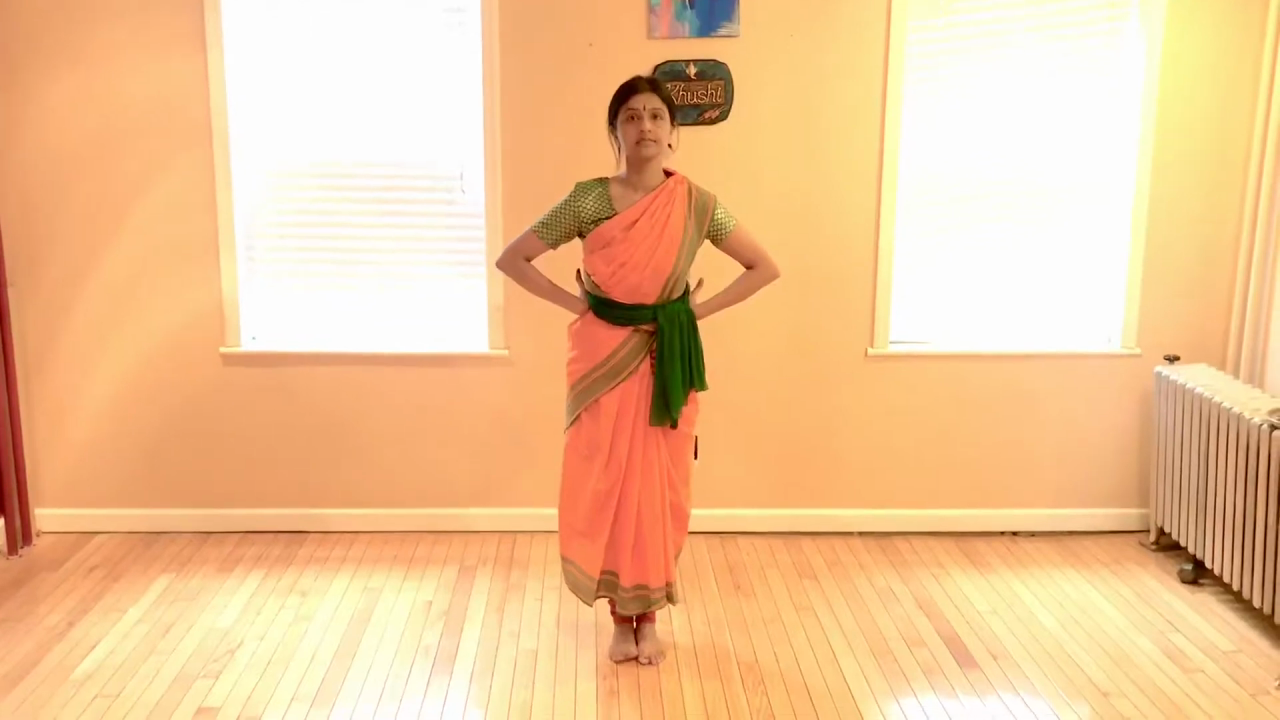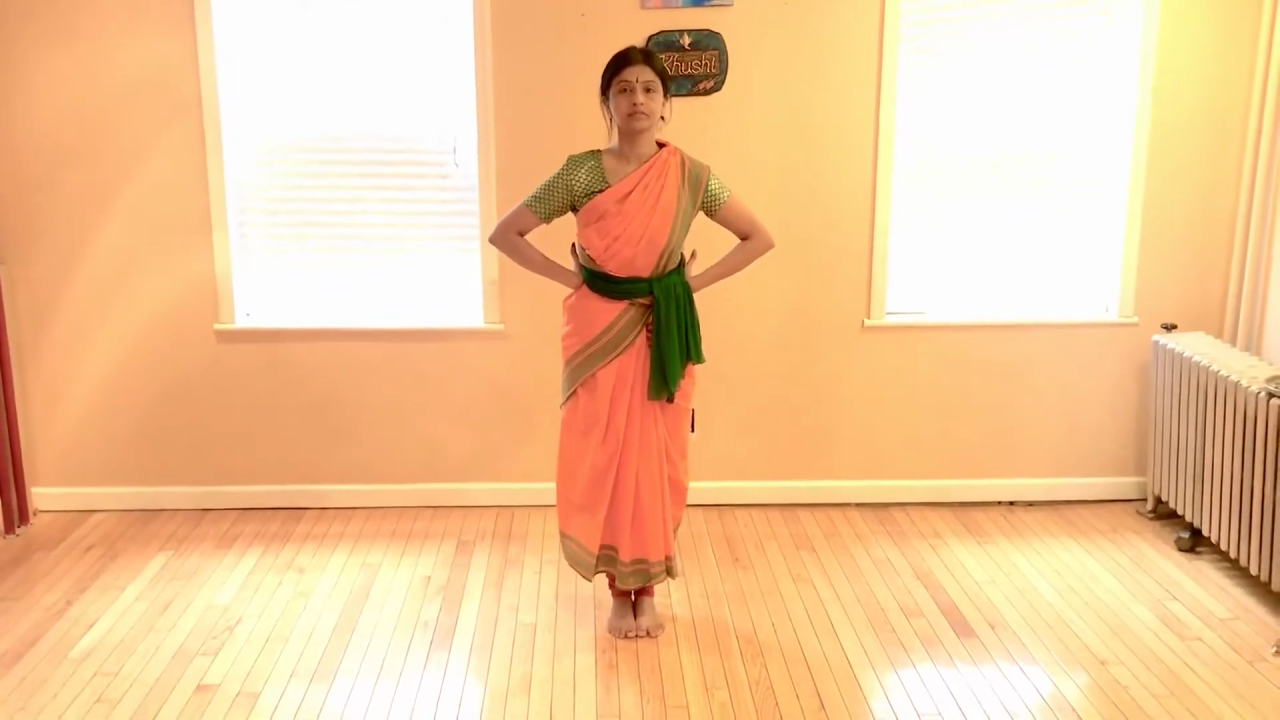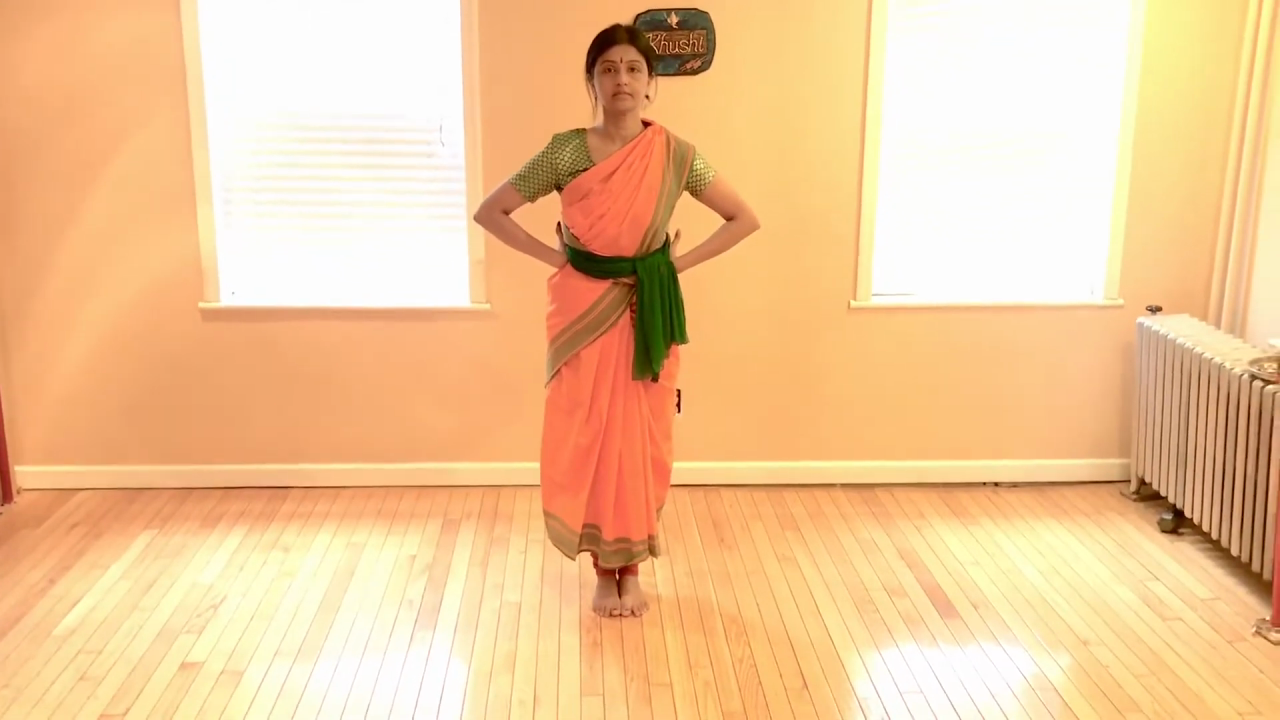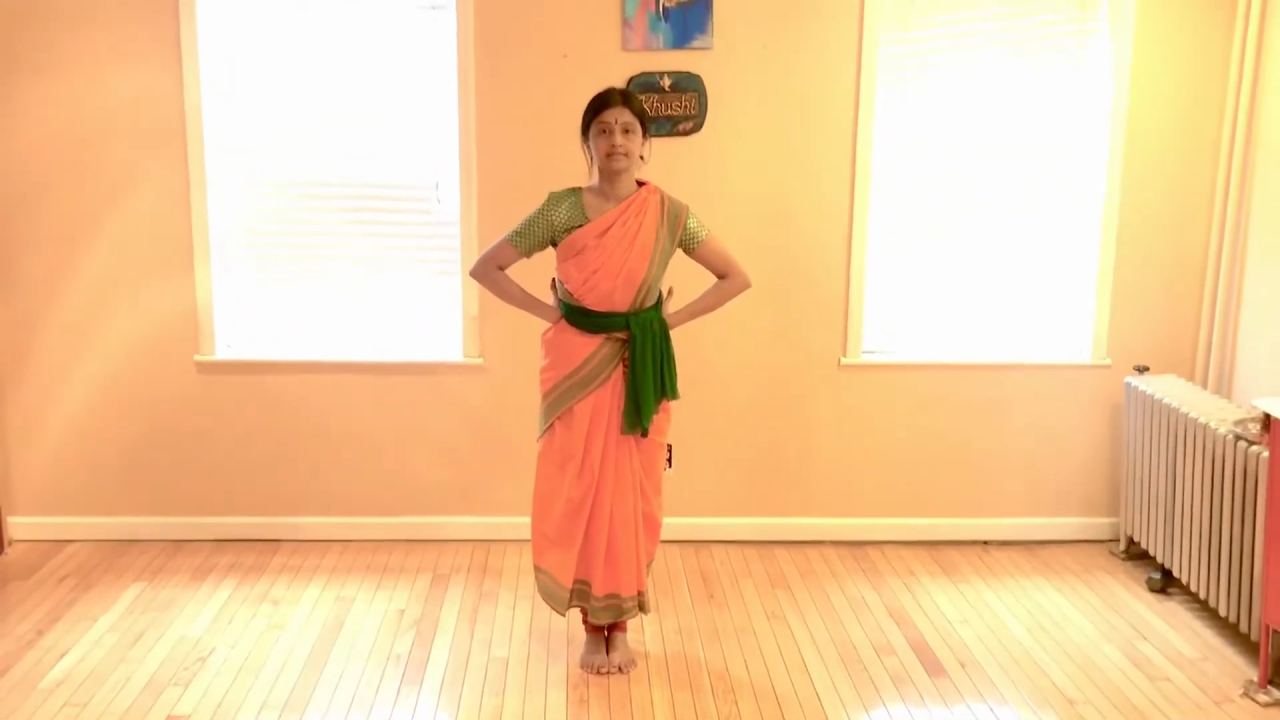
dt=1s
person 1, frame 1
left shoulder: (697, 204)
right shoulder: (587, 199)
left elbow: (764, 268)
right elbow: (511, 258)
left wrist: (700, 309)
right wrist: (575, 302)
left hip: (667, 360)
right hip: (603, 358)
left knee: (659, 485)
right knee: (606, 484)
left ankle: (648, 615)
right ankle: (620, 617)
person 1, frame 2
left shoulder: (690, 175)
right shoulder: (580, 173)
left elbow: (758, 238)
right elbow: (504, 233)
left wrist: (696, 281)
right wrist: (569, 277)
left hip: (662, 333)
right hip: (599, 331)
left knee: (656, 459)
right knee: (603, 458)
left ankle: (648, 588)
right ankle: (620, 591)
person 1, frame 3
left shoulder: (675, 155)
right shoulder: (565, 152)
left elbow: (744, 219)
right elbow: (489, 212)
left wrist: (680, 262)
right wrist: (554, 257)
left hip: (647, 312)
right hip: (583, 310)
left knee: (640, 437)
right knee: (588, 437)
left ankle: (632, 567)
right ankle: (604, 570)
person 1, frame 4
left shoulder: (668, 214)
right shoulder: (561, 209)
left elbow: (735, 278)
right elbow: (485, 268)
left wrist: (673, 318)
right wrist: (547, 311)
left hip: (639, 369)
right hip: (576, 366)
left knee: (630, 493)
right knee: (578, 492)
left ankle: (620, 625)
right ankle: (591, 626)
